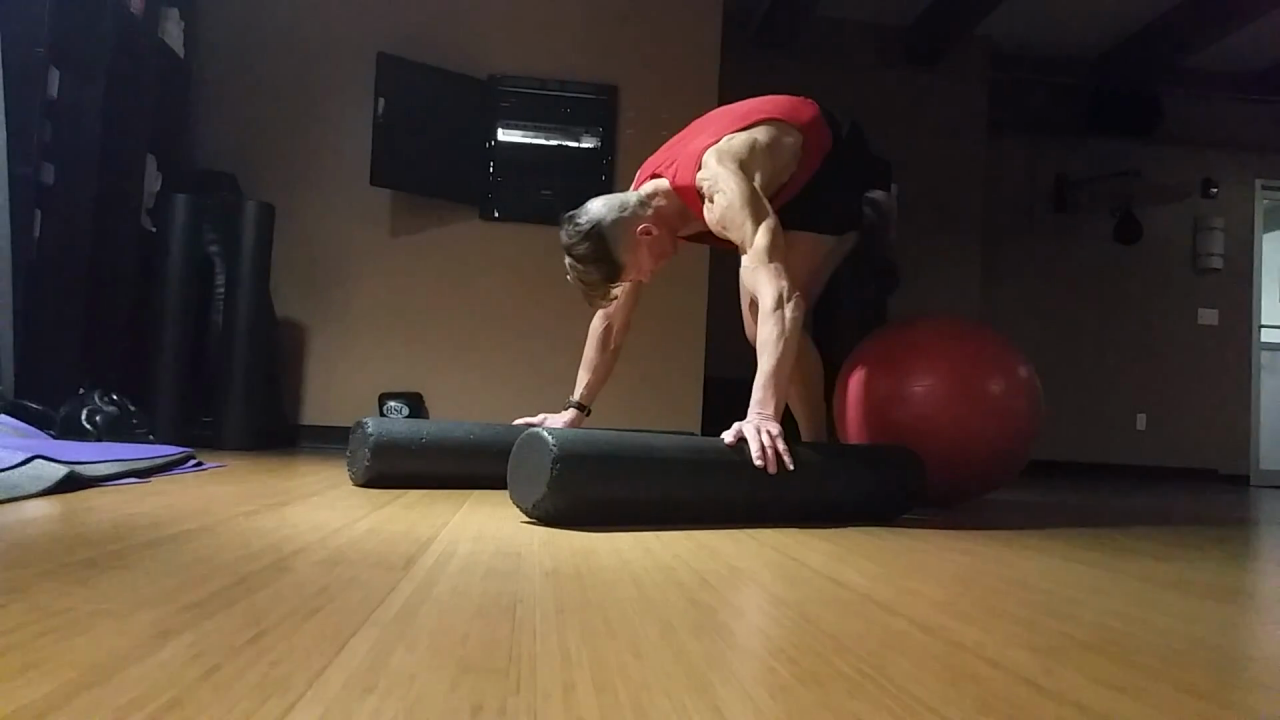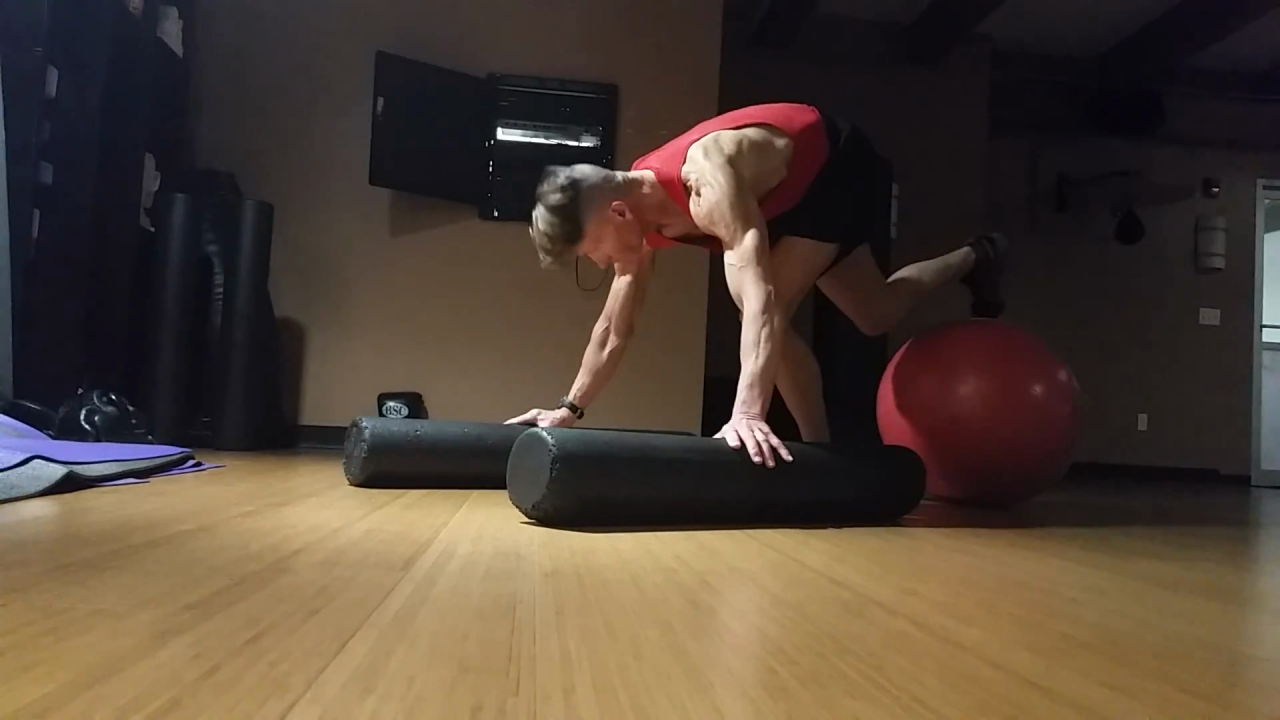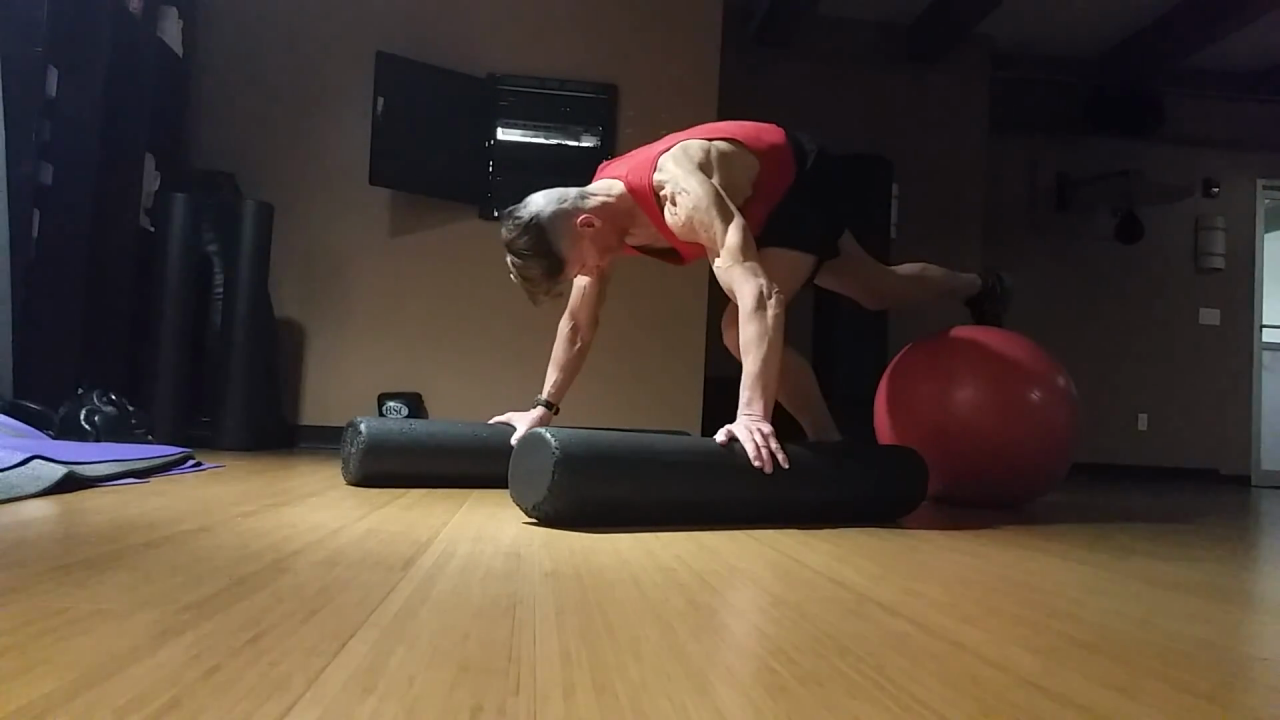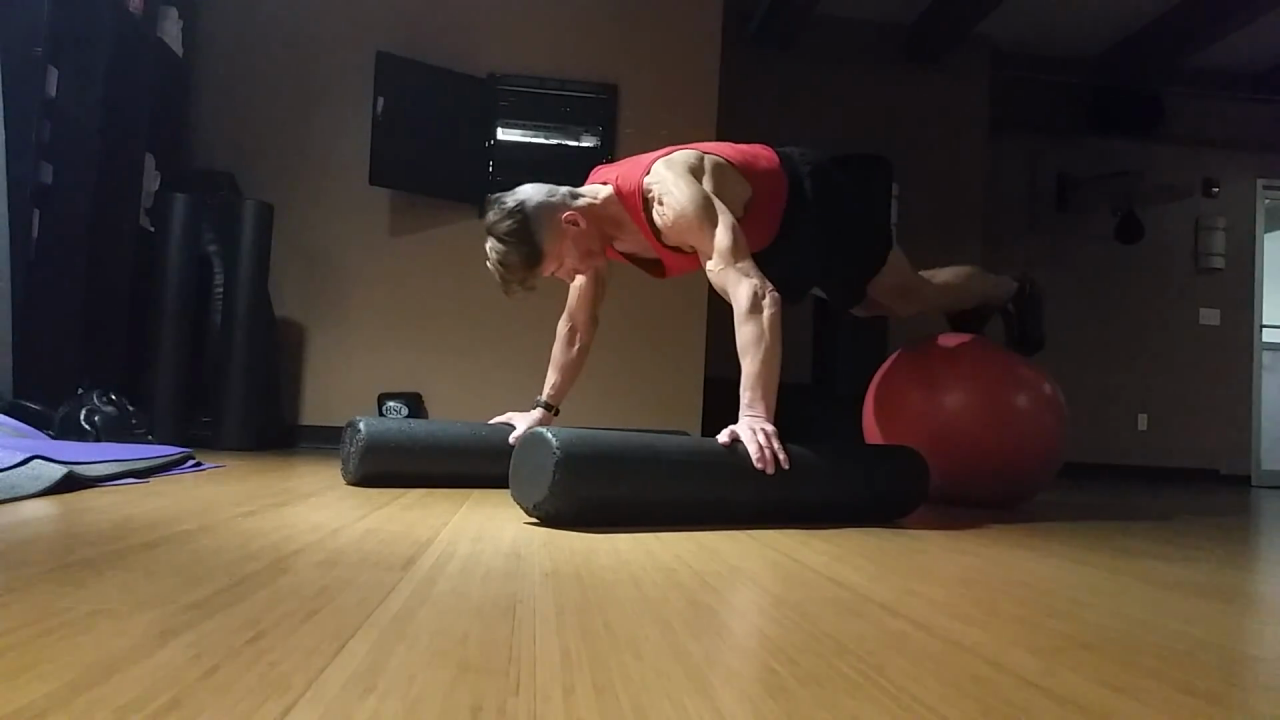
dt=1s
person 1, frame 1
left shoulder: (719, 194)
right shoulder: (635, 208)
left elbow: (779, 299)
right elbow: (612, 320)
left wrist: (763, 414)
right wrist: (575, 410)
left hip: (827, 157)
right hip: (779, 173)
left knee: (772, 312)
right knee: (757, 322)
right ankle: (861, 229)
person 1, frame 2
left shoulder: (706, 185)
right shoulder: (636, 212)
left elbow: (759, 300)
right elbow: (614, 328)
left wrist: (747, 413)
right wrist: (569, 409)
left hip: (836, 165)
right hip: (789, 190)
left knee: (766, 313)
right knee: (877, 315)
right ankle: (973, 258)
person 1, frame 3
left shoulder: (679, 195)
right shoulder: (595, 207)
left elbow: (758, 296)
right elbow: (578, 323)
left wrist: (752, 416)
right wrist: (545, 407)
left hip: (804, 179)
right hip: (762, 201)
left knee: (740, 329)
right knee: (877, 289)
left ankle: (831, 450)
right ankle: (978, 287)
person 1, frame 4
left shoulder: (670, 197)
right shoulder: (587, 213)
left elbow: (754, 295)
right elbow: (578, 324)
left wrist: (756, 416)
right wrist: (545, 408)
left hip: (805, 199)
right hip: (765, 236)
left knee: (907, 295)
right knee: (866, 305)
left ankle: (1011, 293)
right ankle: (965, 308)
